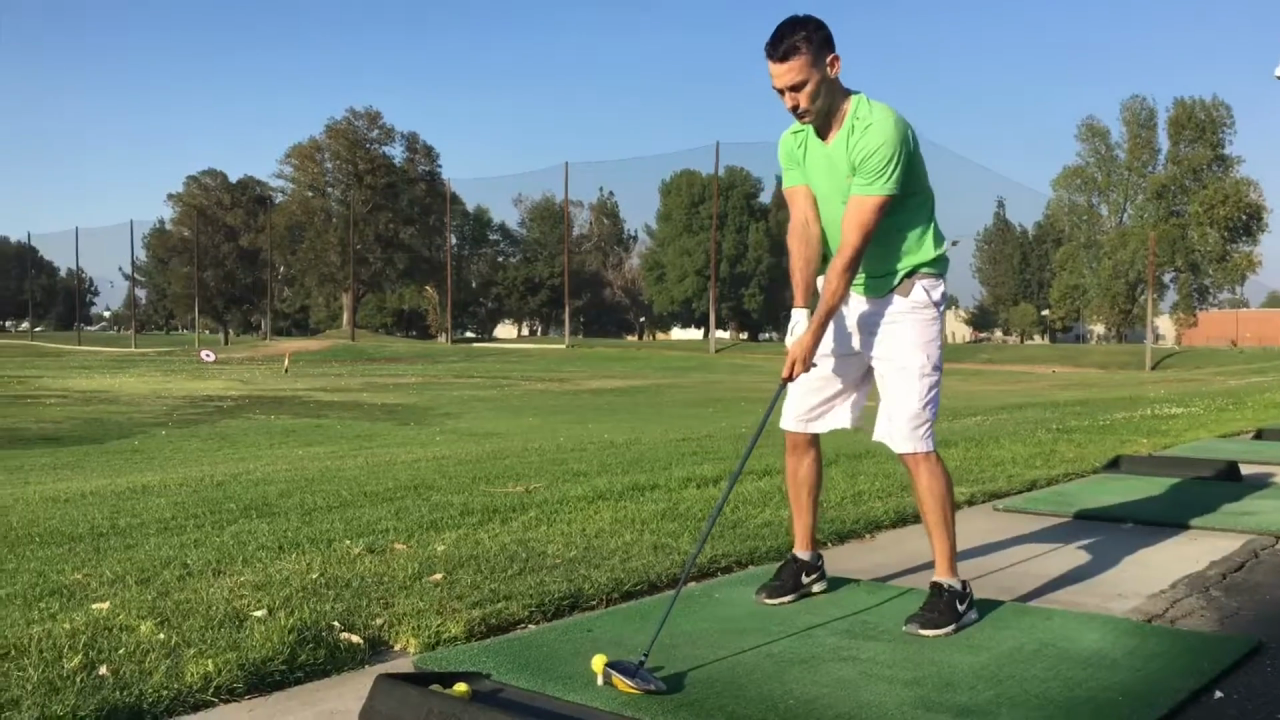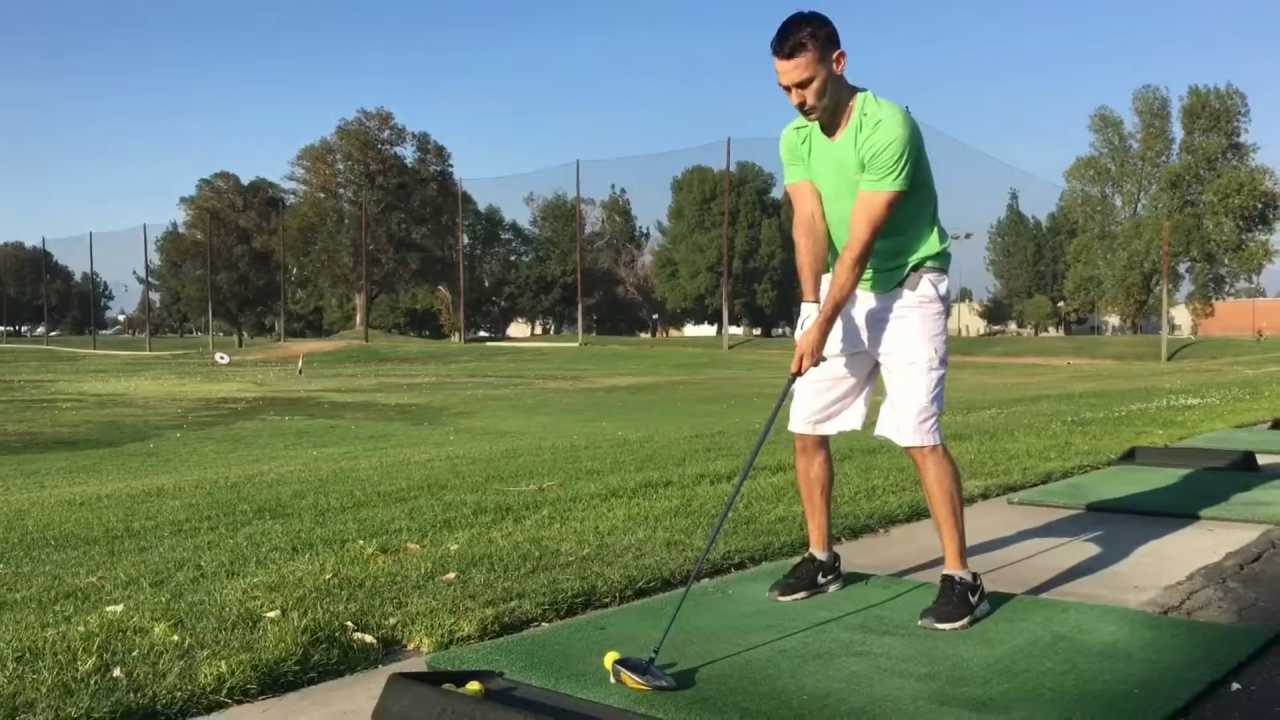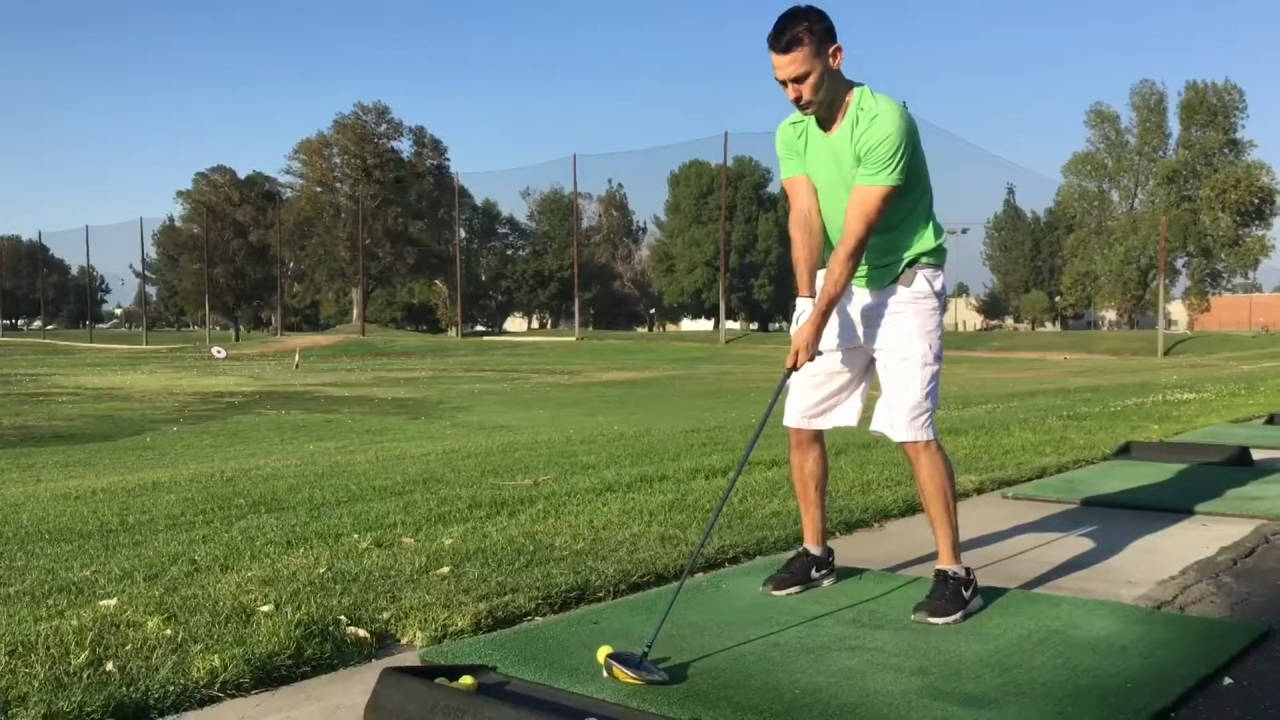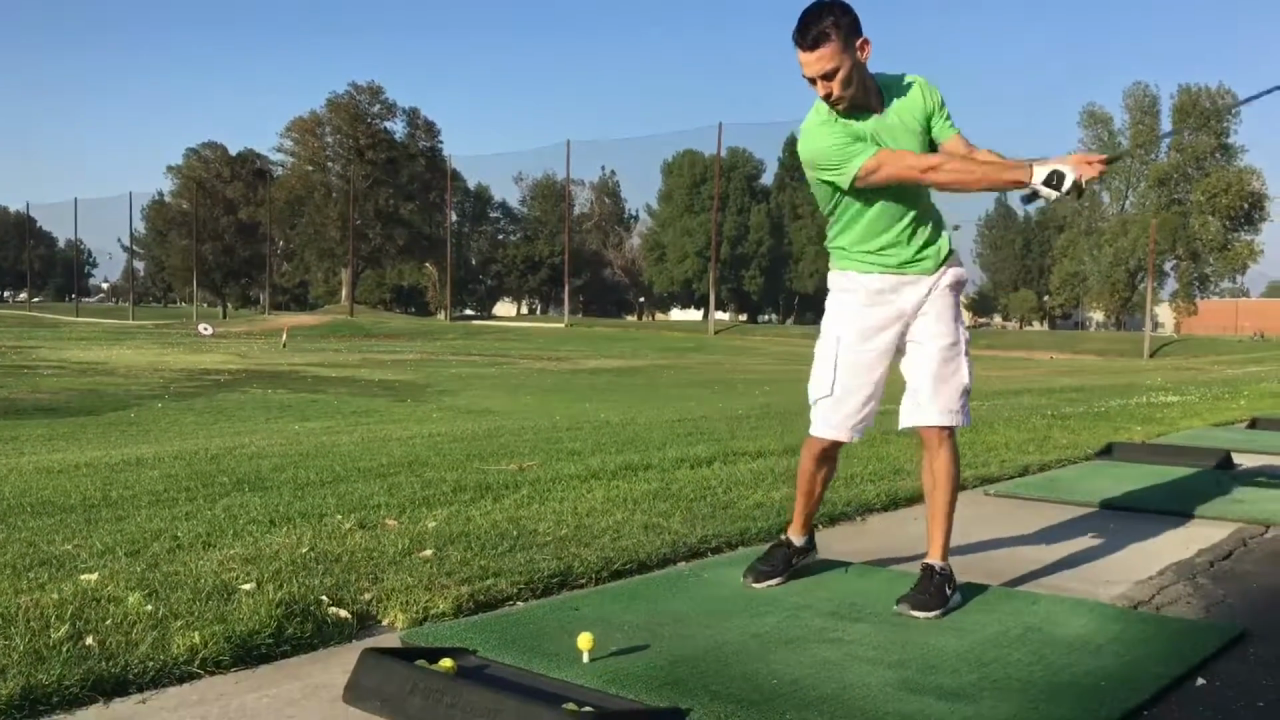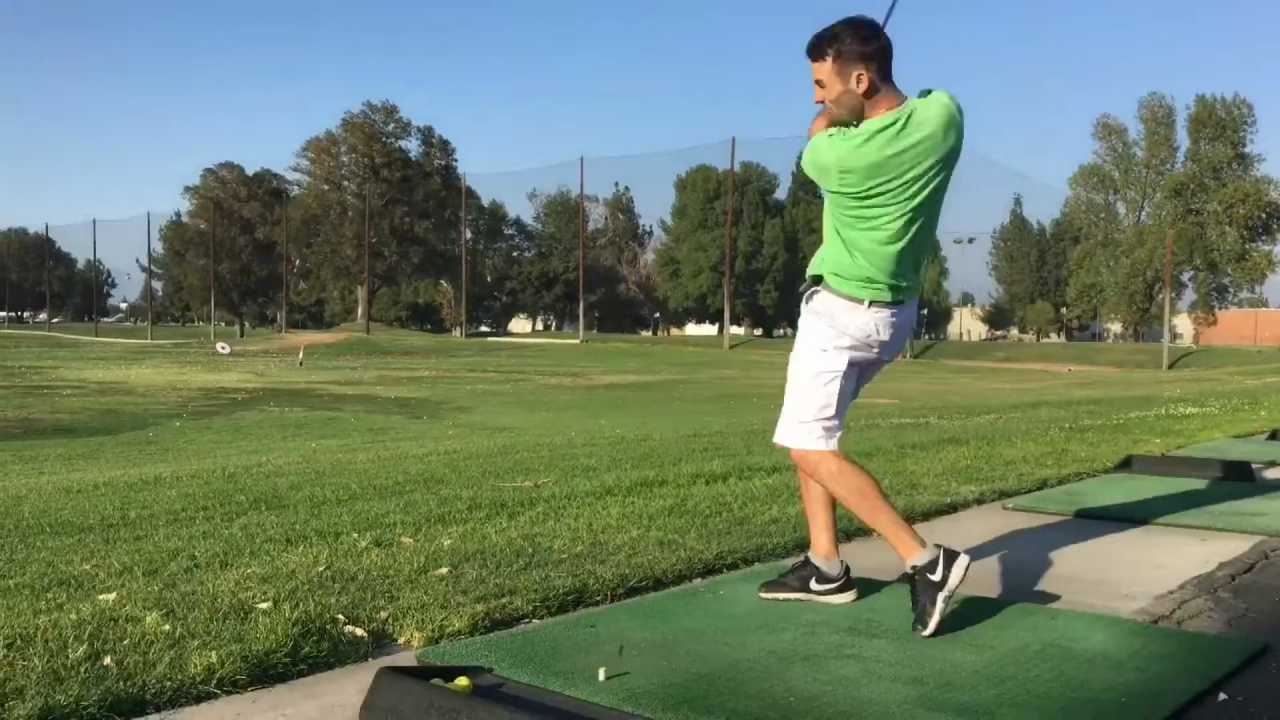
dt=1s
person 1, frame 1
left shoulder: (881, 130)
right shoulder: (792, 142)
left elbow: (852, 247)
right elbow: (804, 229)
left wrist: (813, 332)
right wrist: (800, 314)
left hip: (904, 296)
right hip: (838, 296)
left knee: (912, 440)
right knee: (798, 428)
left ankle: (950, 586)
right ankle: (805, 559)
person 1, frame 2
left shoulder: (888, 127)
right shoulder: (795, 139)
left elbow: (860, 242)
right elbow: (809, 225)
left wrist: (821, 326)
right wrist: (811, 307)
left hip: (908, 292)
right hip: (841, 293)
left knee: (919, 433)
right knee: (807, 430)
left ankle: (961, 579)
right ankle: (821, 559)
person 1, frame 3
left shoulder: (885, 122)
right shoulder: (791, 134)
left elbow: (855, 236)
right elbow: (805, 219)
left wrist: (816, 320)
right wrist: (806, 301)
left hip: (904, 288)
right hip: (837, 289)
left knee: (913, 429)
right knee: (802, 425)
left ankle: (954, 573)
right ankle: (815, 553)
person 1, frame 4
left shoulder: (916, 94)
right shoulder: (820, 140)
left elbow: (968, 164)
right elbow: (931, 174)
left wrist: (1048, 170)
right wrist: (1035, 176)
left hip: (933, 278)
right hip: (862, 288)
left knee: (938, 424)
right knee: (827, 432)
left ankle: (938, 567)
right ankle: (797, 538)
person 1, frame 5
left shoulder: (833, 156)
right shoulder: (945, 116)
left elbow: (823, 133)
left wrist: (827, 117)
left hip: (843, 312)
right hip: (888, 309)
left knee: (810, 447)
right knee: (807, 436)
left ankle: (926, 561)
right ankle: (824, 565)
